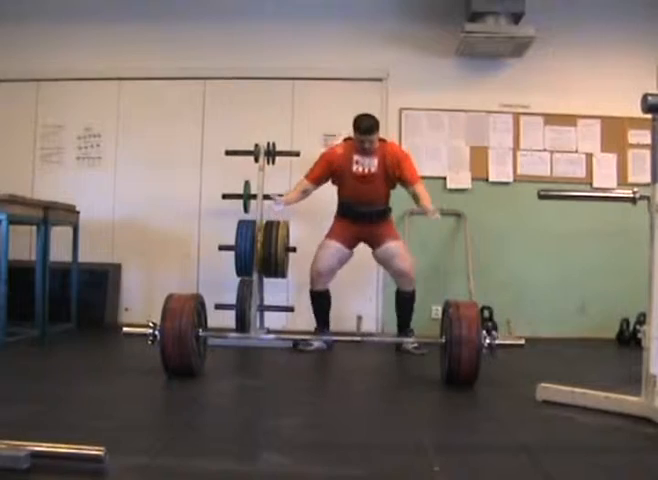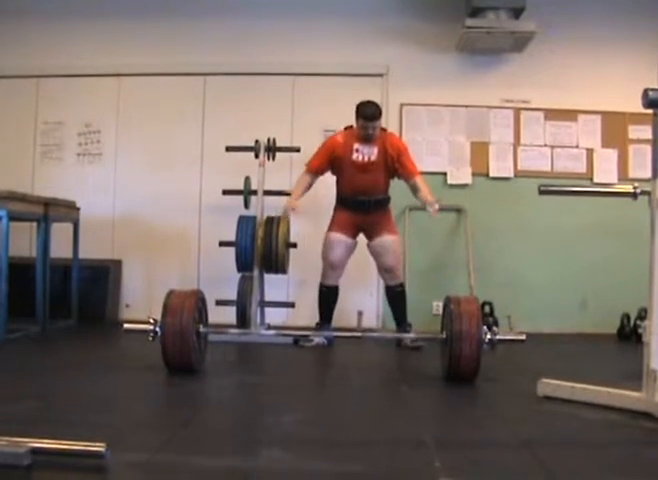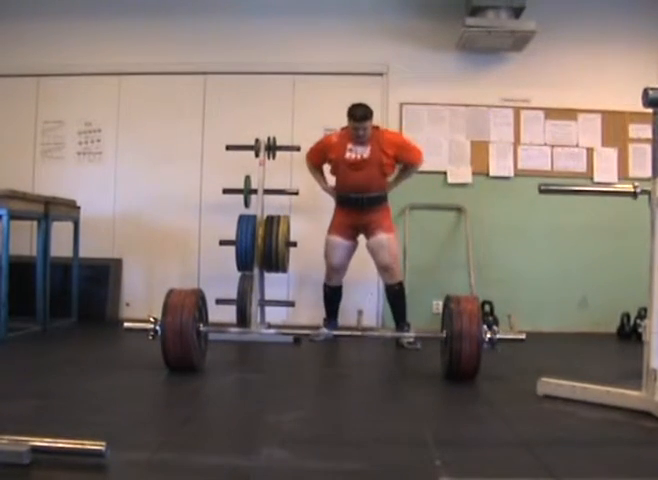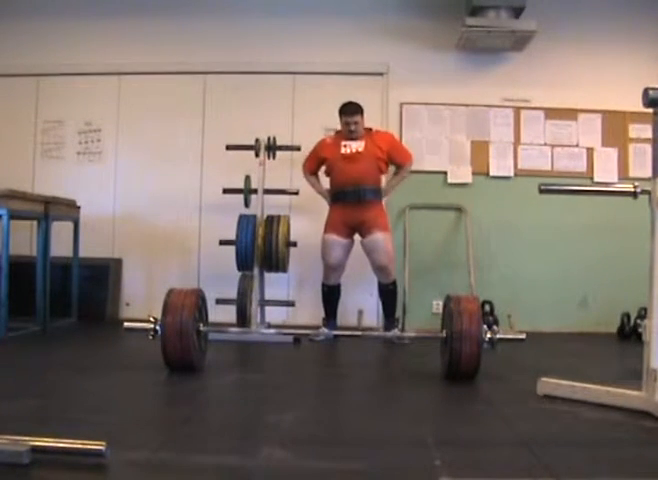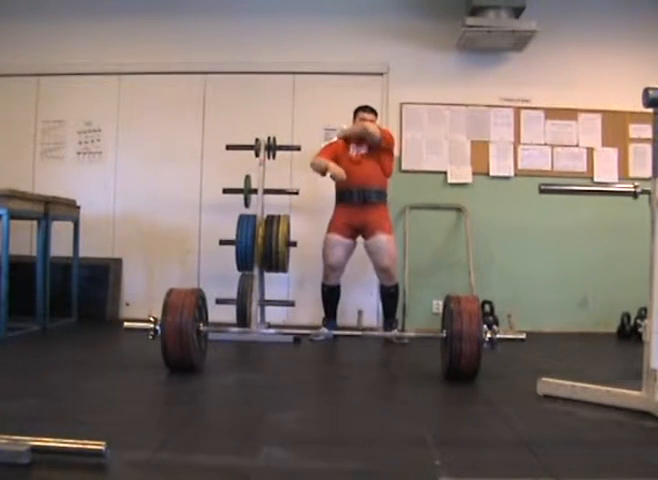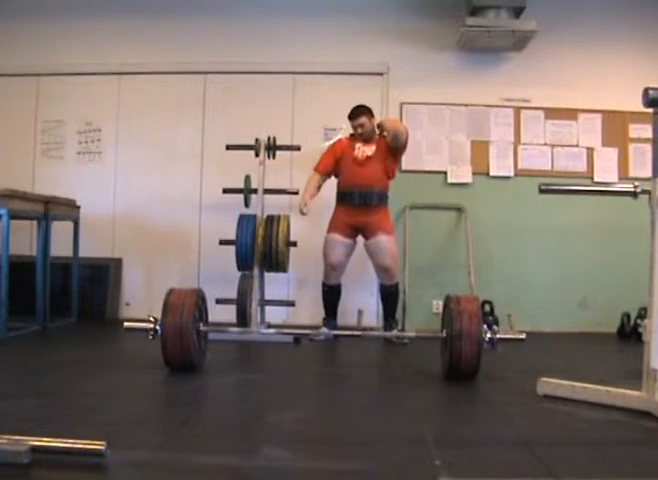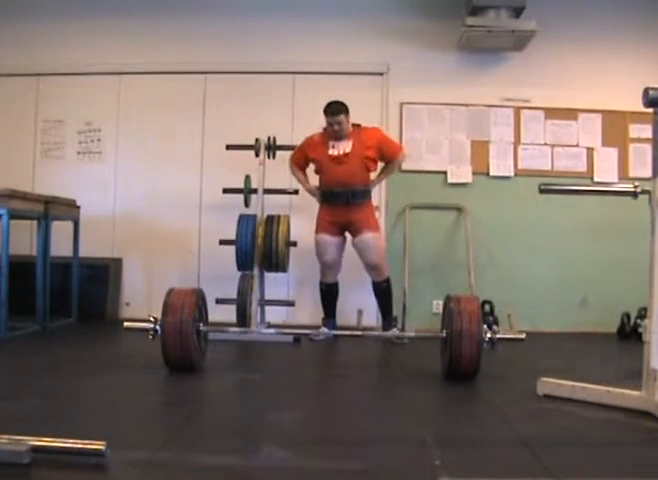
dt=0.7s
person 1, frame 1
left shoulder: (394, 154)
right shoulder: (336, 154)
left elbow: (415, 185)
right elbow: (308, 184)
left wrist: (427, 206)
right wrist: (285, 200)
left hip: (380, 224)
right hip: (345, 223)
left knee: (406, 275)
right knee: (318, 274)
left ankle: (405, 335)
right ankle: (322, 334)
person 1, frame 2
left shoulder: (393, 144)
right shoulder: (337, 142)
left elbow: (413, 177)
right elbow: (310, 172)
left wrist: (428, 199)
right wrist: (293, 199)
left hip: (379, 214)
right hip: (346, 212)
left knee: (392, 270)
right knee: (331, 268)
left ankle: (404, 330)
right ankle: (324, 329)
person 1, frame 3
left shoulder: (390, 140)
right shoulder: (332, 142)
left elbow: (416, 160)
right elbow: (312, 161)
left wrist: (390, 185)
right wrist: (327, 188)
left hip: (377, 212)
right hip: (344, 213)
left knee: (390, 270)
right knee: (333, 269)
left ankle: (403, 329)
right ankle: (330, 324)
person 1, frame 4
left shoulder: (383, 140)
right shoulder: (327, 144)
left elbow: (406, 163)
right elbow: (308, 169)
left wrist: (386, 190)
right wrist: (323, 193)
left hip: (372, 211)
right hip: (339, 212)
left knee: (385, 268)
right knee: (331, 269)
left ankle: (391, 325)
right ankle: (329, 324)
person 1, frame 5
left shoulder: (384, 141)
right shoulder: (337, 146)
left elbow: (370, 131)
right elbow: (316, 162)
left wrist: (348, 133)
right wrist: (330, 165)
left hip: (376, 213)
right hip: (344, 214)
left knee: (388, 270)
right knee: (330, 269)
left ankle: (390, 326)
right ankle: (329, 324)
person 1, frame 6
left shoulder: (389, 146)
right shoulder: (340, 146)
left elbow: (401, 131)
right elbow: (319, 173)
left wrist: (384, 125)
right wrist: (306, 197)
left hip: (377, 214)
right hip: (344, 213)
left knee: (388, 270)
right knee: (331, 269)
left ankle: (390, 326)
right ankle: (329, 324)
person 1, frame 7
left shoulder: (371, 136)
right shoulder: (314, 142)
left elbow: (398, 156)
right elbow: (295, 164)
left wrist: (376, 181)
right wrist: (309, 187)
left hip: (361, 210)
right hip: (329, 212)
left knee: (378, 267)
right knee: (328, 268)
left ankle: (389, 324)
right ankle: (329, 324)
